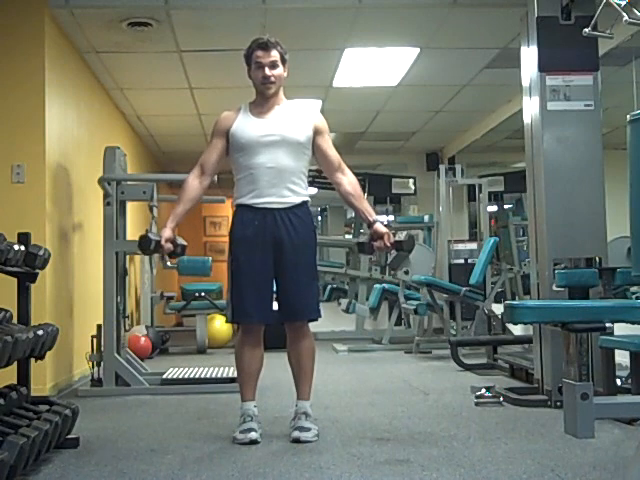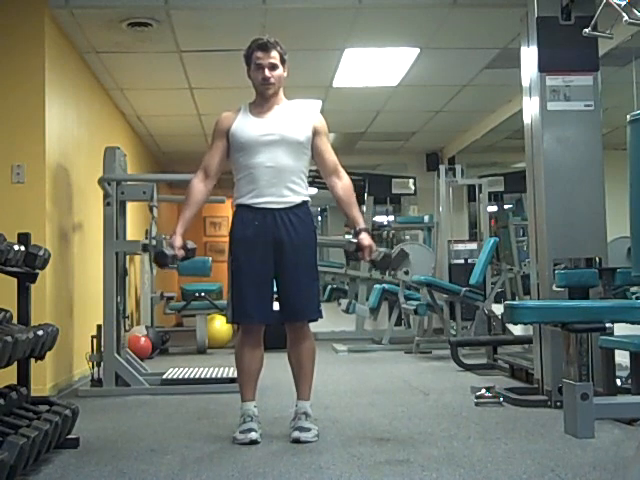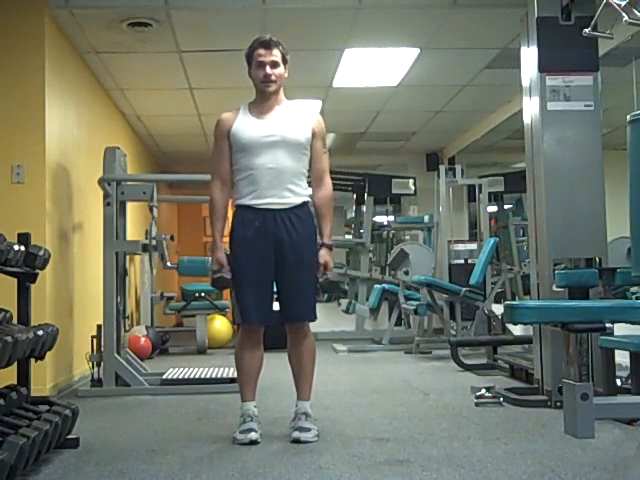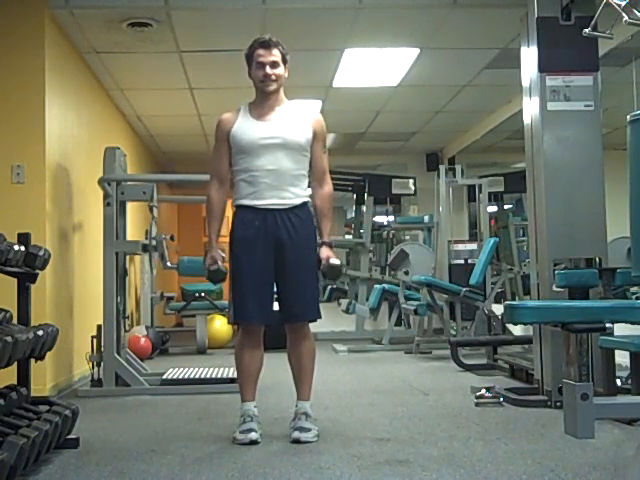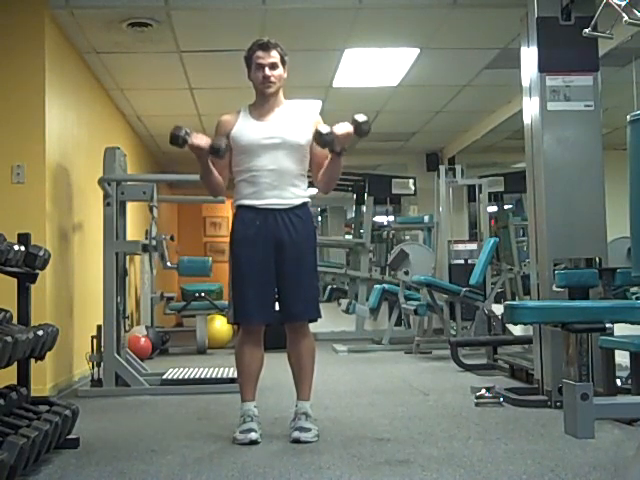
dt=0.7s
person 1, frame 1
left shoulder: (309, 117)
right shoulder: (230, 121)
left elbow: (340, 173)
right elbow: (201, 174)
left wrist: (372, 220)
right wrist: (171, 224)
left hip: (295, 220)
right hip: (249, 223)
left knee: (298, 320)
right knee: (249, 323)
left ankle: (303, 410)
right ankle: (248, 412)
person 1, frame 2
left shoulder: (309, 116)
right shoulder: (230, 121)
left elbow: (335, 176)
right elbow: (205, 177)
left wrist: (360, 228)
right wrist: (179, 229)
left hip: (296, 220)
right hip: (249, 222)
left knee: (299, 321)
right knee: (250, 323)
left ankle: (303, 411)
right ankle: (248, 413)
person 1, frame 3
left shoulder: (309, 118)
right shoulder: (229, 122)
left elbow: (322, 184)
right elbow: (220, 185)
left wrist: (325, 242)
right wrist: (218, 243)
left hip: (296, 222)
right hip: (249, 224)
left knee: (299, 321)
right knee: (250, 323)
left ankle: (303, 411)
right ankle: (249, 412)
person 1, frame 4
left shoulder: (310, 120)
right shoulder: (230, 123)
left elbow: (322, 184)
right elbow: (218, 185)
left wrist: (326, 239)
right wrist: (212, 242)
left hip: (296, 221)
right hip: (249, 224)
left knee: (299, 321)
right knee: (250, 323)
left ankle: (303, 411)
right ankle: (248, 413)
person 1, frame 5
left shoulder: (309, 118)
right shoulder: (230, 123)
left elbow: (324, 183)
right elbow: (218, 187)
left wrist: (338, 151)
right wrist: (202, 158)
left hip: (296, 219)
right hip: (250, 222)
left knee: (299, 320)
right knee: (250, 322)
left ankle: (303, 410)
right ankle: (249, 412)
